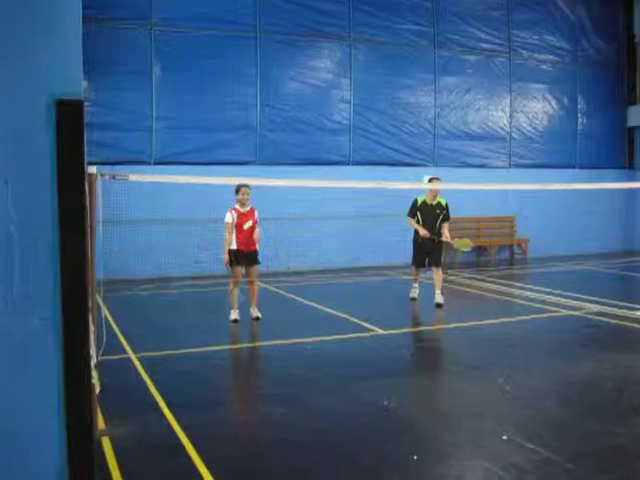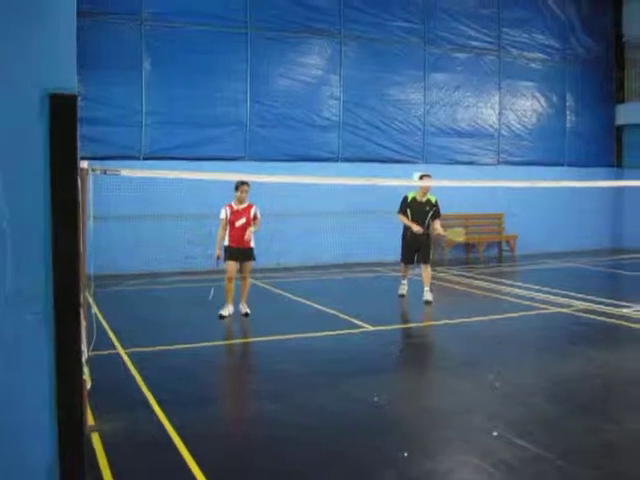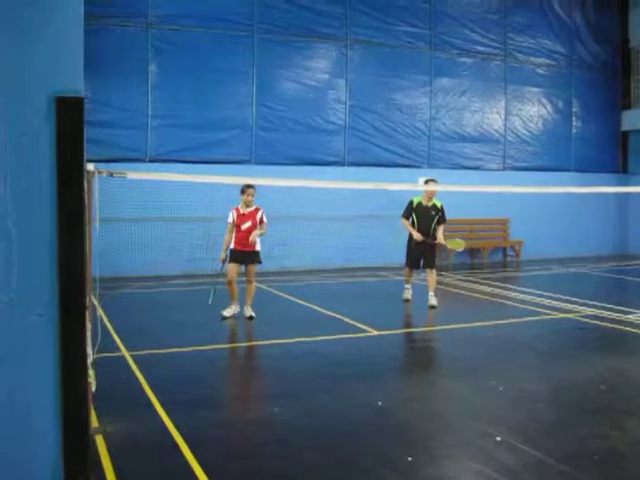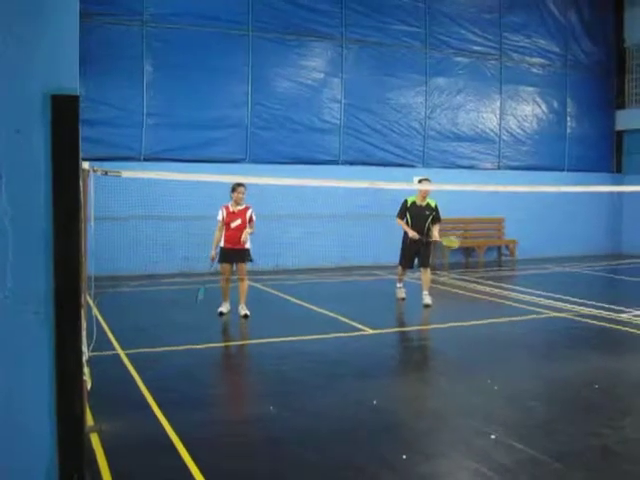
dt=0.4s
person 1, frame 1
left shoulder: (254, 211)
right shoulder: (232, 213)
right elbow: (228, 234)
left wrist: (257, 231)
right wrist: (226, 253)
left hip: (252, 250)
right hip: (237, 250)
left knee: (253, 280)
right knee: (235, 281)
left ankle: (253, 309)
right ankle: (234, 310)
person 1, frame 2
left shoulder: (252, 208)
right shoulder: (227, 209)
left elbow: (257, 225)
right elbow: (222, 229)
left wrist: (251, 230)
right wrist: (218, 248)
left hip: (247, 247)
right hip: (231, 247)
left knee: (245, 276)
right knee: (230, 276)
left ankle: (243, 304)
right ankle: (229, 306)
person 1, frame 3
left shoulder: (259, 212)
right shoulder: (234, 212)
left elbow: (264, 229)
right elbow: (229, 233)
left wrist: (257, 233)
right wrist: (224, 251)
left hip: (252, 250)
right hip: (236, 250)
left knee: (250, 279)
right knee: (230, 279)
left ankle: (248, 308)
right ankle: (234, 306)
person 1, frame 4
left shoulder: (248, 210)
right shoulder: (224, 210)
left elbow: (252, 228)
right elbow: (219, 230)
left wrist: (247, 232)
right wrist: (214, 249)
left hip: (242, 248)
right hip: (226, 248)
left knee: (242, 277)
right knee: (225, 277)
left ankle: (242, 306)
right ankle: (225, 303)
person 2, frame 1
left shoulder: (443, 204)
right shoulder: (418, 201)
left elbow: (445, 221)
right elbow: (410, 218)
left wrist: (445, 231)
right wrist: (420, 229)
left hip: (436, 240)
right hip: (420, 239)
left knee: (437, 266)
right knee: (416, 265)
left ankle: (438, 294)
right ankle: (415, 286)
person 2, frame 2
left shoulder: (433, 201)
right shoulder: (408, 198)
left elbow: (436, 218)
right elbow: (400, 215)
left wrist: (437, 227)
right wrist: (412, 225)
left hip: (425, 237)
right hip: (409, 236)
left knee: (425, 263)
right knee: (405, 262)
left ankle: (427, 291)
right ankle: (404, 283)
person 2, frame 3
left shoulder: (438, 206)
right shoulder: (414, 202)
left elbow: (441, 224)
right elbow: (404, 219)
left wrist: (439, 234)
right wrist: (413, 232)
left hip: (430, 241)
right hip: (415, 240)
left knee: (431, 268)
right knee: (410, 267)
left ankle: (431, 296)
right ankle: (407, 288)
person 2, frame 4
left shoulder: (433, 205)
right shoulder: (408, 202)
left elbow: (436, 223)
right elbow: (399, 219)
left wrist: (435, 232)
right wrist: (409, 231)
left hip: (425, 240)
right hip: (409, 239)
left knee: (425, 267)
right knee: (403, 266)
left ankle: (425, 294)
right ankle: (399, 286)
